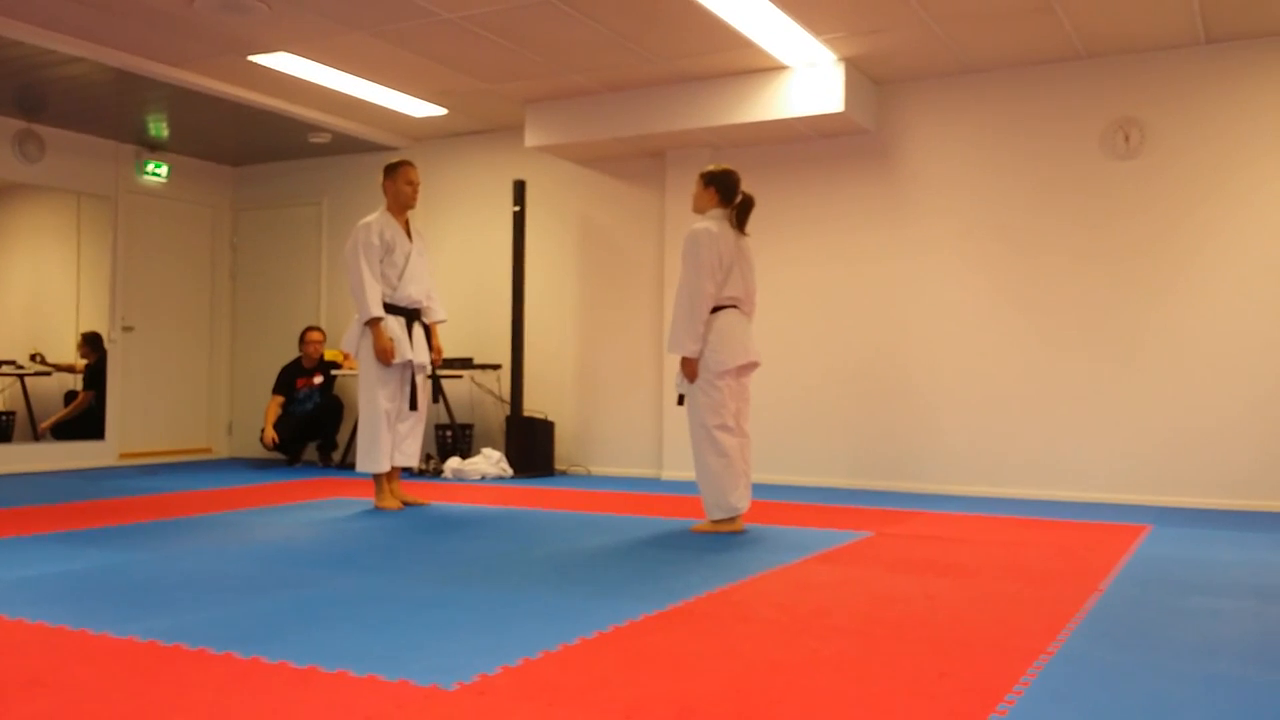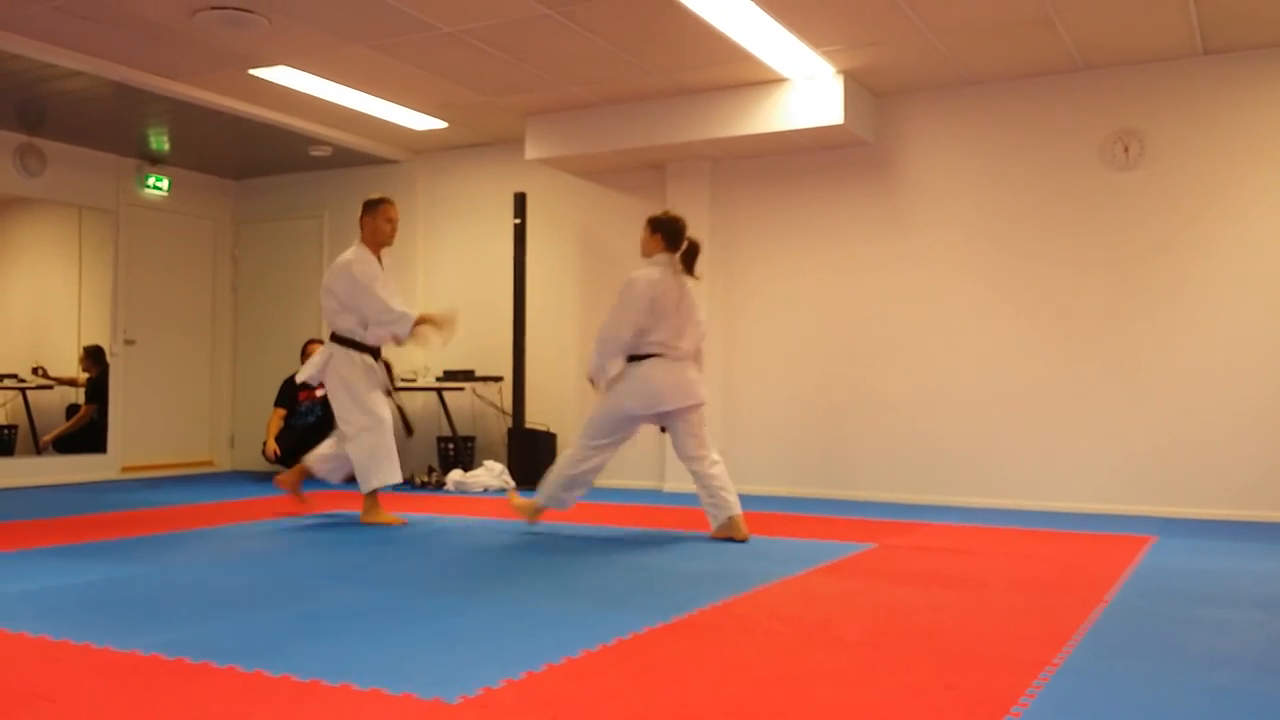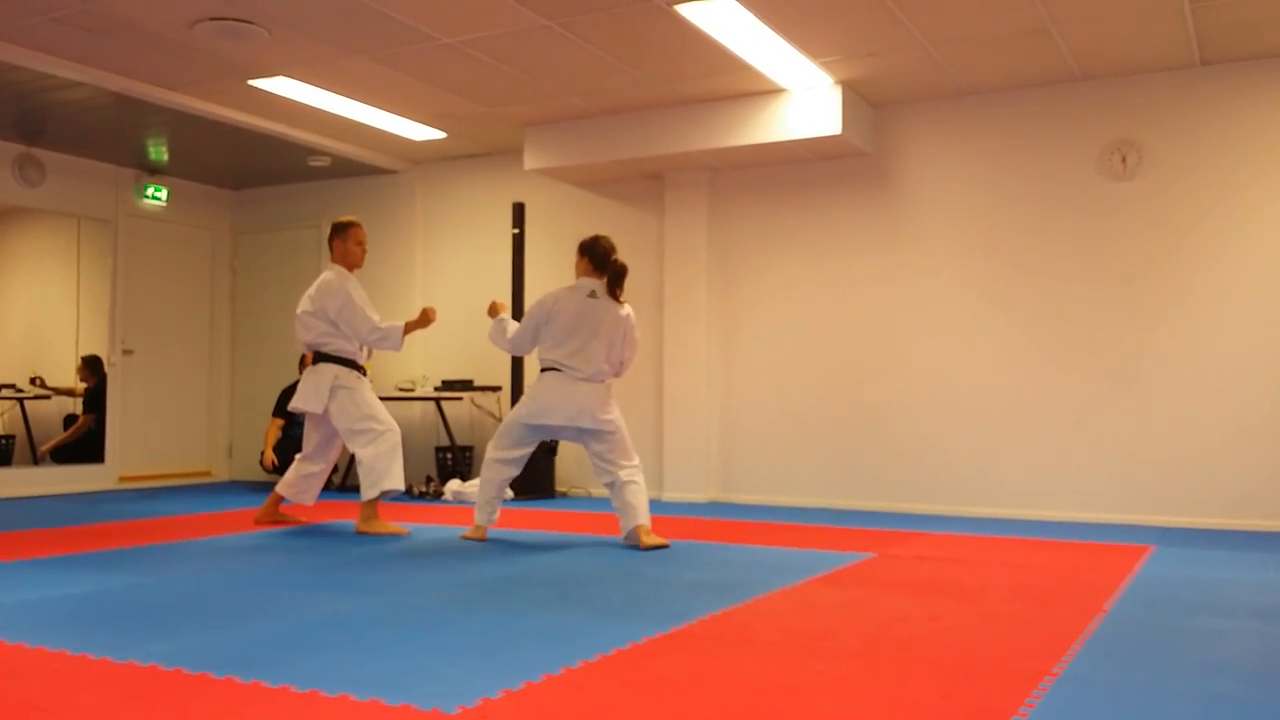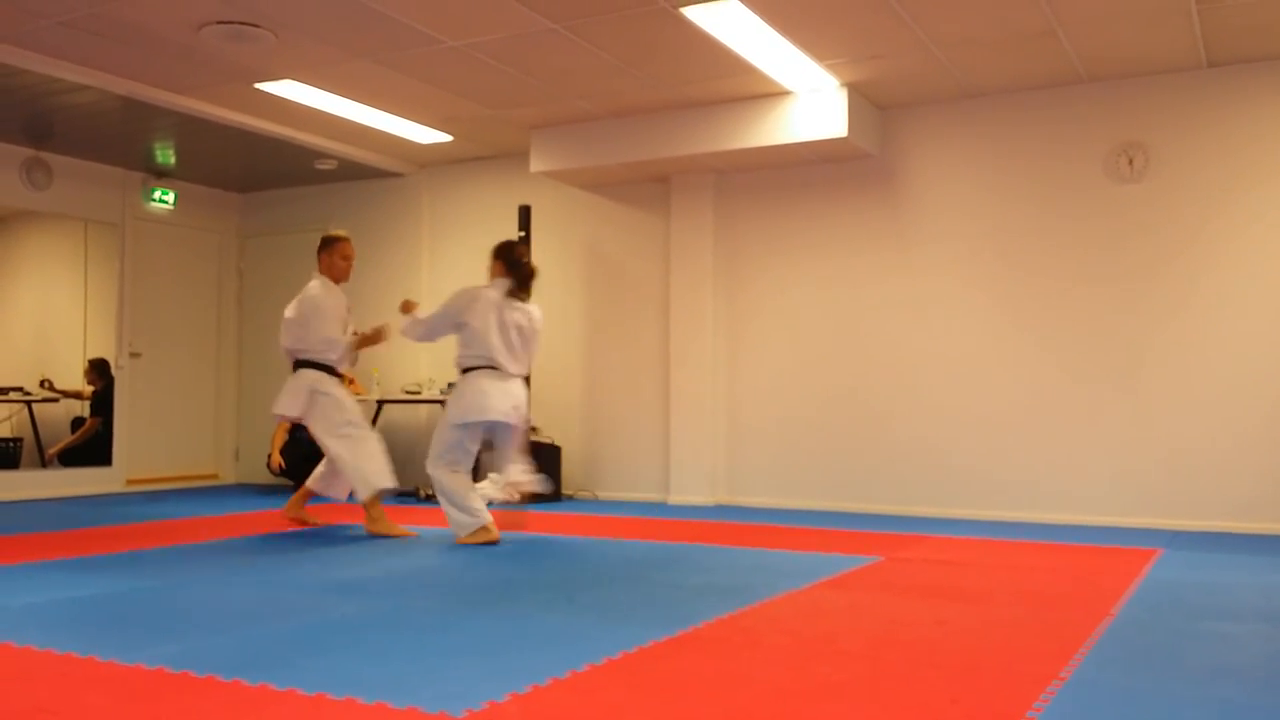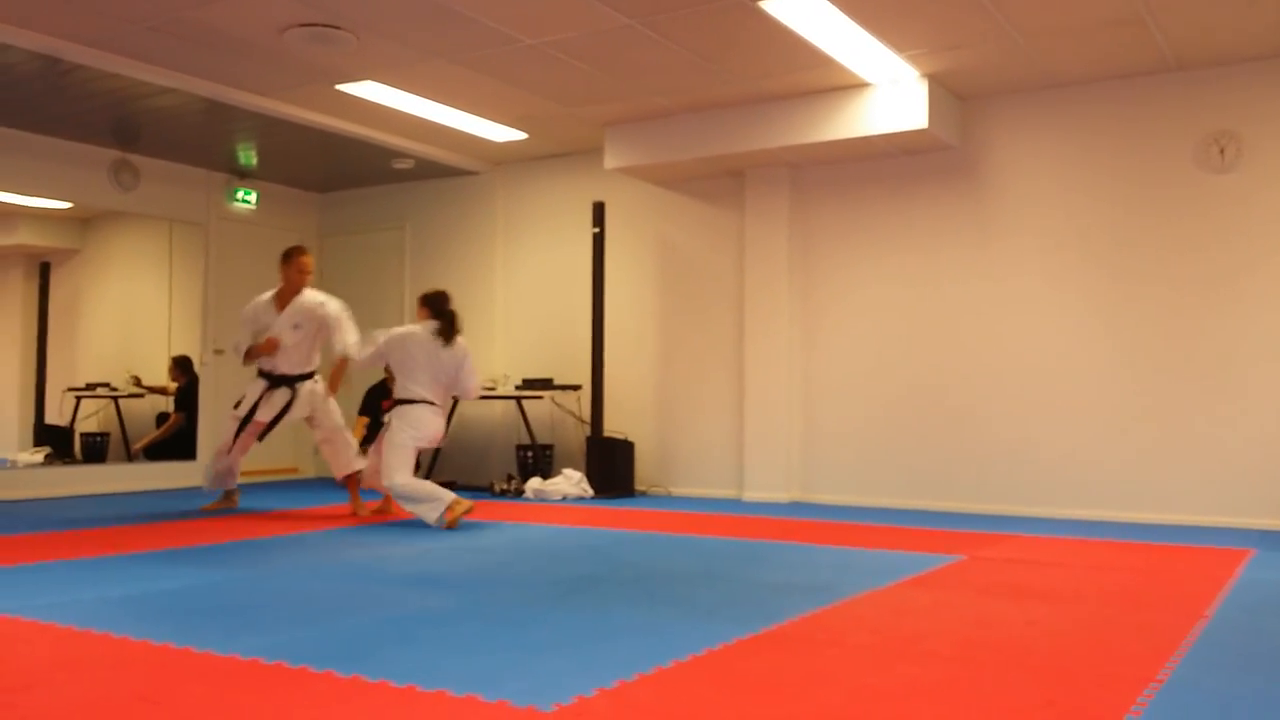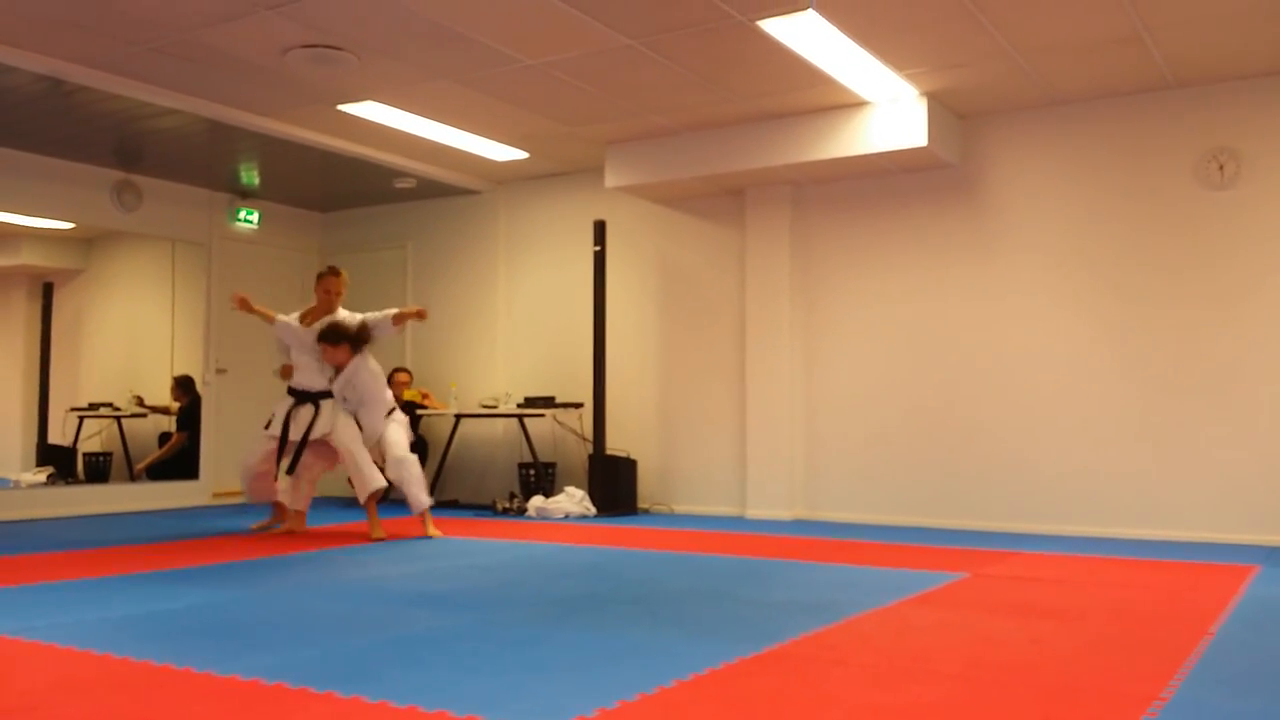
dt=0.7s
person 1, frame 1
left shoulder: (416, 236)
right shoulder: (370, 230)
right elbow: (365, 285)
left wrist: (433, 334)
right wrist: (379, 332)
left hip: (413, 330)
right hip: (385, 327)
left knee: (411, 408)
right knee: (381, 407)
left ankle: (394, 484)
right ankle: (381, 489)
person 1, frame 2
left shoulder: (371, 265)
right shoulder: (352, 265)
left elbow: (385, 316)
right elbow: (383, 312)
left wrist: (416, 328)
right wrist: (429, 320)
left hip: (360, 360)
right hip: (347, 360)
left knee: (353, 432)
right knee: (374, 423)
left ankle: (292, 477)
right ankle: (371, 507)
person 1, frame 3
left shoulder: (327, 284)
right shoulder: (339, 285)
right elbow: (369, 331)
right wrist: (415, 324)
left hip: (328, 376)
right hip: (338, 377)
left knee: (318, 451)
right knee: (381, 434)
left ankle: (270, 509)
right ankle: (369, 517)
person 1, frame 4
left shoulder: (326, 295)
right shoulder: (319, 295)
right elbow: (324, 342)
left wrist: (356, 341)
right wrist: (364, 341)
left hip: (315, 383)
right hip: (317, 383)
left knee: (344, 447)
right knee: (357, 441)
left ankle: (297, 504)
right ankle: (375, 516)
person 1, frame 5
left shoulder: (318, 305)
right shoulder: (259, 306)
left elbow: (345, 330)
right elbow: (243, 344)
left wrist: (340, 365)
right wrist: (256, 350)
left hip: (305, 387)
right hip: (266, 387)
left knee: (334, 432)
right knee: (231, 442)
right ankle: (228, 494)
person 1, frame 6
left shoulder: (349, 322)
right shoulder: (292, 323)
left elbow: (379, 321)
left wrist: (405, 314)
right wrist: (287, 369)
left hip: (329, 407)
right hip: (294, 406)
left knee: (354, 453)
right knee: (257, 464)
right ankle: (280, 513)
person 2, frame 1
left shoulder: (702, 233)
right shoulder: (737, 237)
left elbow: (696, 294)
left wrist: (688, 349)
left hip: (712, 338)
right hip: (736, 337)
left knee: (712, 428)
right knee: (732, 428)
left ankle: (726, 513)
right ankle: (733, 510)
person 2, frame 2
left shoulder: (642, 281)
right shoulder: (683, 283)
left elbow: (616, 334)
right elbow: (693, 334)
left wrist: (598, 370)
left hip: (643, 378)
right hip: (682, 378)
left knee: (590, 445)
right knee: (699, 454)
left ankle: (539, 506)
right ankle: (731, 520)
person 2, frame 3
left shoulder: (554, 300)
right shoulder: (622, 312)
left elbow: (518, 343)
right elbow: (621, 364)
left wrist: (501, 317)
left hip: (549, 393)
right hip: (594, 399)
left knee: (501, 454)
right knee: (623, 467)
left ankle: (481, 525)
right ankle: (641, 530)
person 2, frame 4
left shoulder: (471, 297)
right shoulder: (532, 313)
left elbow: (425, 331)
left wrist: (413, 313)
left hip: (479, 388)
right hip: (514, 393)
left knee: (445, 466)
right knee: (507, 455)
left ankle: (481, 526)
right ankle: (520, 485)
person 2, frame 5
left shoulder: (402, 337)
right shoulder: (458, 345)
left elbow: (368, 357)
right elbow: (469, 391)
left hip: (406, 416)
right hip: (431, 416)
left knee: (396, 483)
right knee: (377, 457)
left ankle: (454, 504)
person 2, frame 6
left shoulder: (366, 372)
right shoulder: (342, 358)
left elbow: (372, 419)
left hip: (386, 423)
right hip: (356, 424)
left knee: (401, 461)
left ankle: (425, 519)
